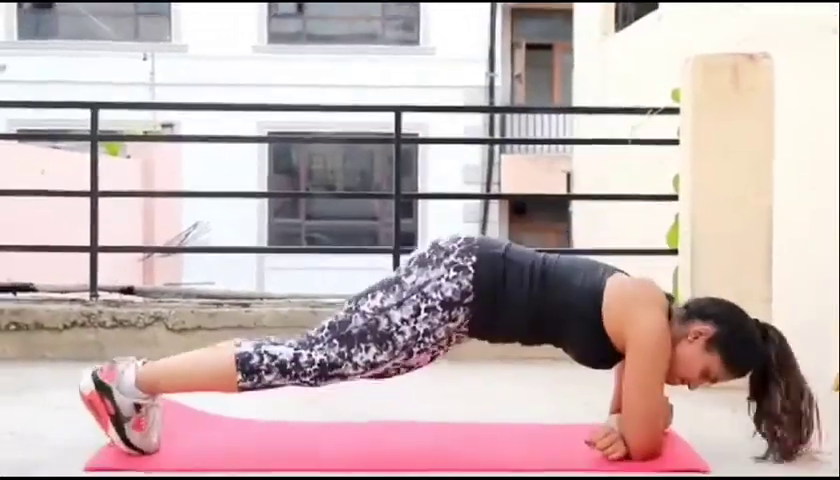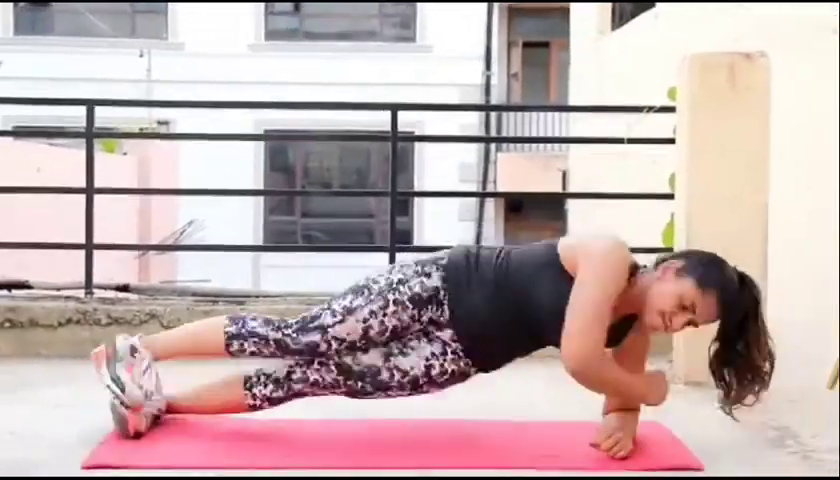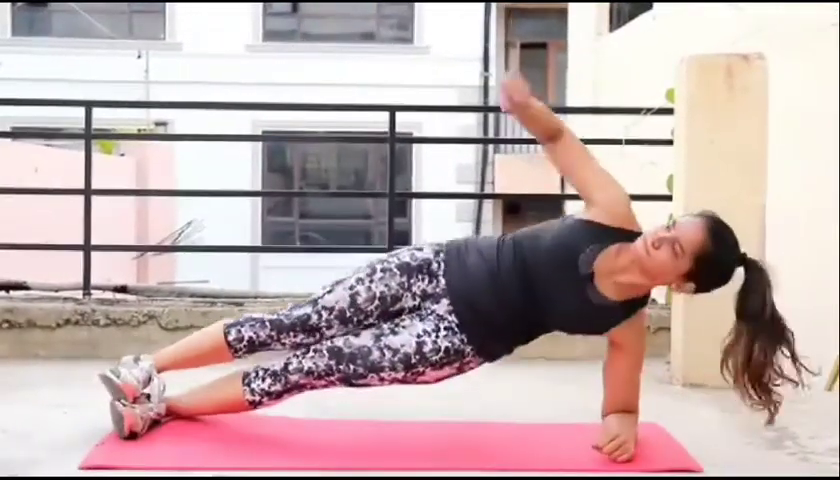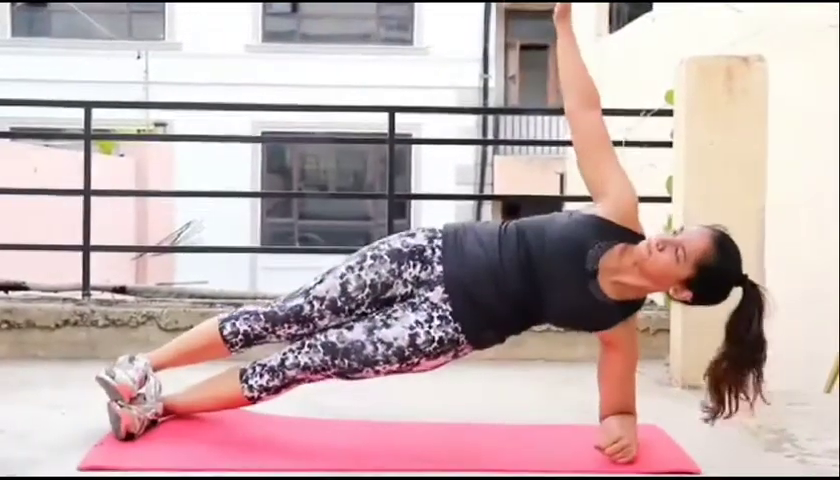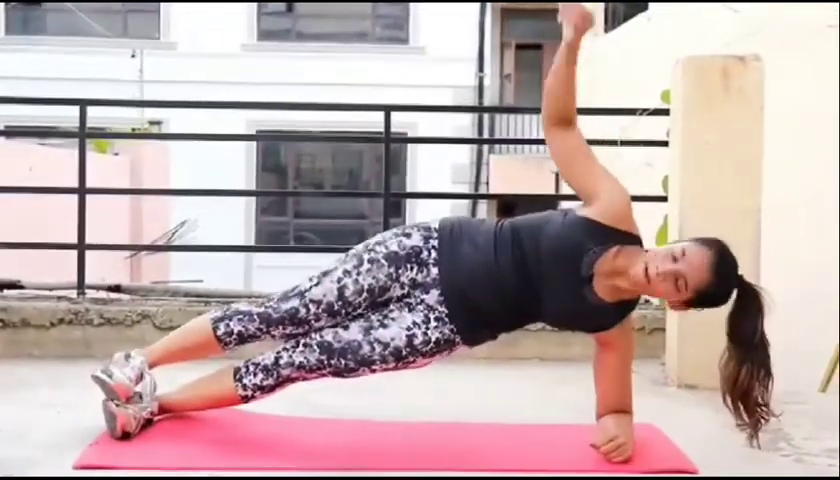
dt=0.4s
person 1, frame 1
left shoulder: (643, 316)
right shoulder: (650, 320)
left elbow: (627, 413)
right elbow: (644, 440)
left wrist: (626, 421)
right wrist: (659, 416)
left hip: (463, 284)
right hip: (458, 277)
left knee: (324, 359)
right knee: (315, 359)
left ankle: (143, 378)
right ankle: (131, 380)
person 1, frame 2
left shoulder: (636, 329)
right shoulder: (614, 264)
left elbow: (617, 402)
right elbow: (579, 359)
left wrist: (623, 422)
right wrist: (643, 392)
left hip: (465, 354)
right hip: (439, 287)
left knee: (324, 379)
right knee: (301, 339)
left ankle: (158, 400)
right ankle: (140, 350)
person 1, frame 3
left shoulder: (630, 319)
right shoulder: (616, 215)
left elbow: (621, 402)
right elbow: (557, 136)
left wrist: (622, 426)
right wrist: (526, 102)
left hip: (461, 337)
right hip: (440, 268)
left knee: (315, 367)
right knee: (294, 323)
left ankle: (161, 404)
right ankle: (146, 368)
person 1, frame 4
left shoulder: (620, 324)
right shoulder: (621, 211)
left elbow: (616, 408)
right elbow: (585, 111)
left wrist: (622, 427)
left hip: (453, 323)
right hip: (437, 254)
left knee: (313, 361)
right knee: (289, 318)
left ankle: (155, 405)
right ankle: (143, 372)
person 1, frame 5
left shoulder: (615, 314)
right shoulder: (615, 200)
left elbow: (613, 395)
right elbow: (557, 119)
left wrist: (617, 421)
left hip: (447, 317)
right hip: (421, 246)
left knee: (308, 355)
right knee: (285, 310)
left ankle: (148, 402)
right ankle: (140, 396)
